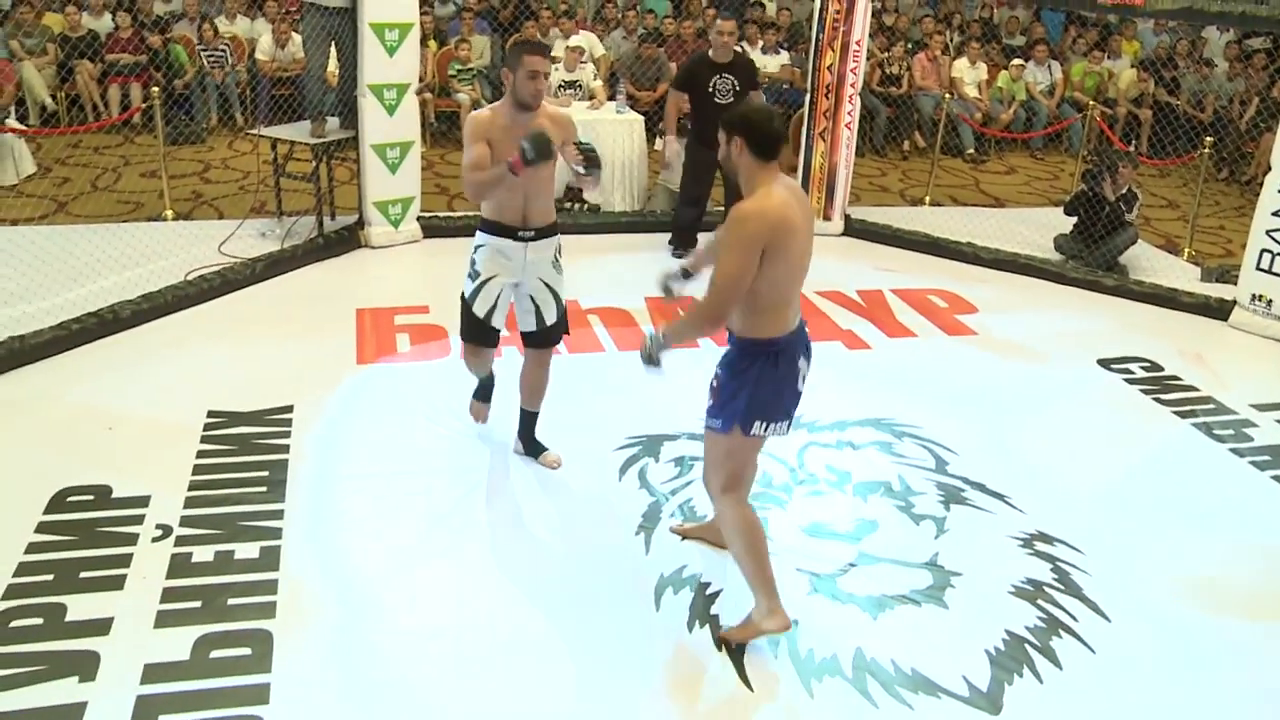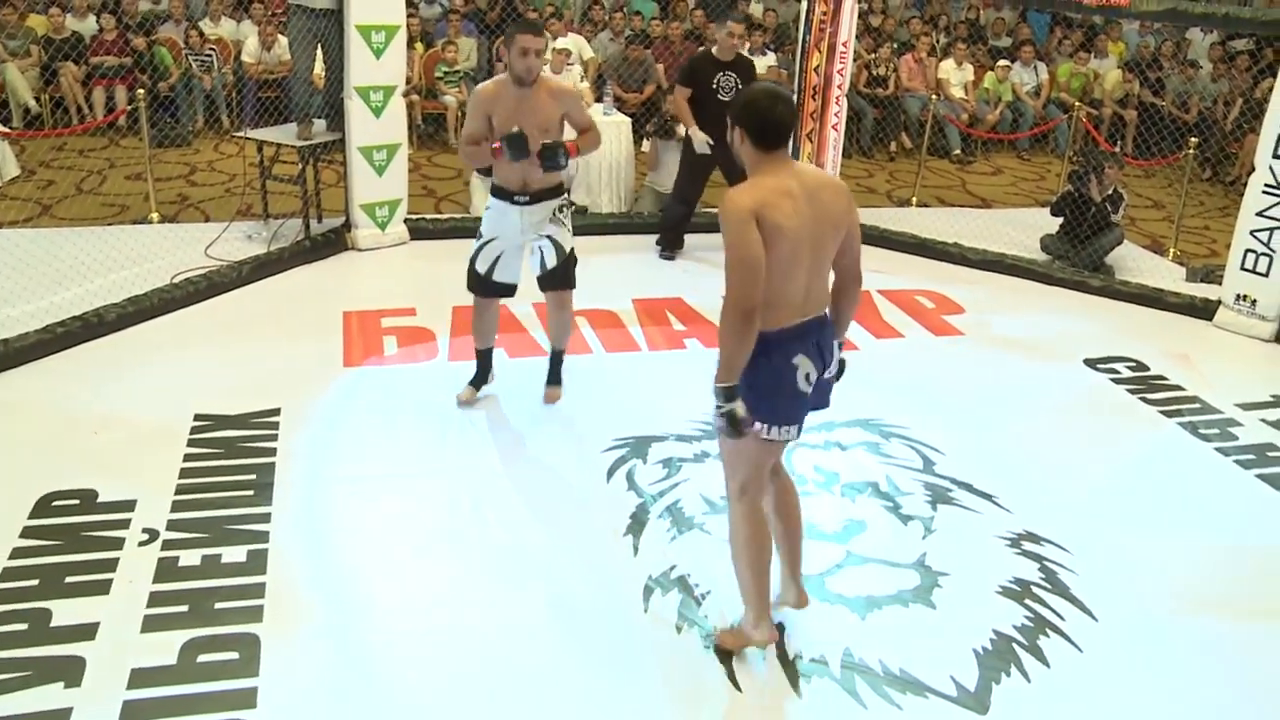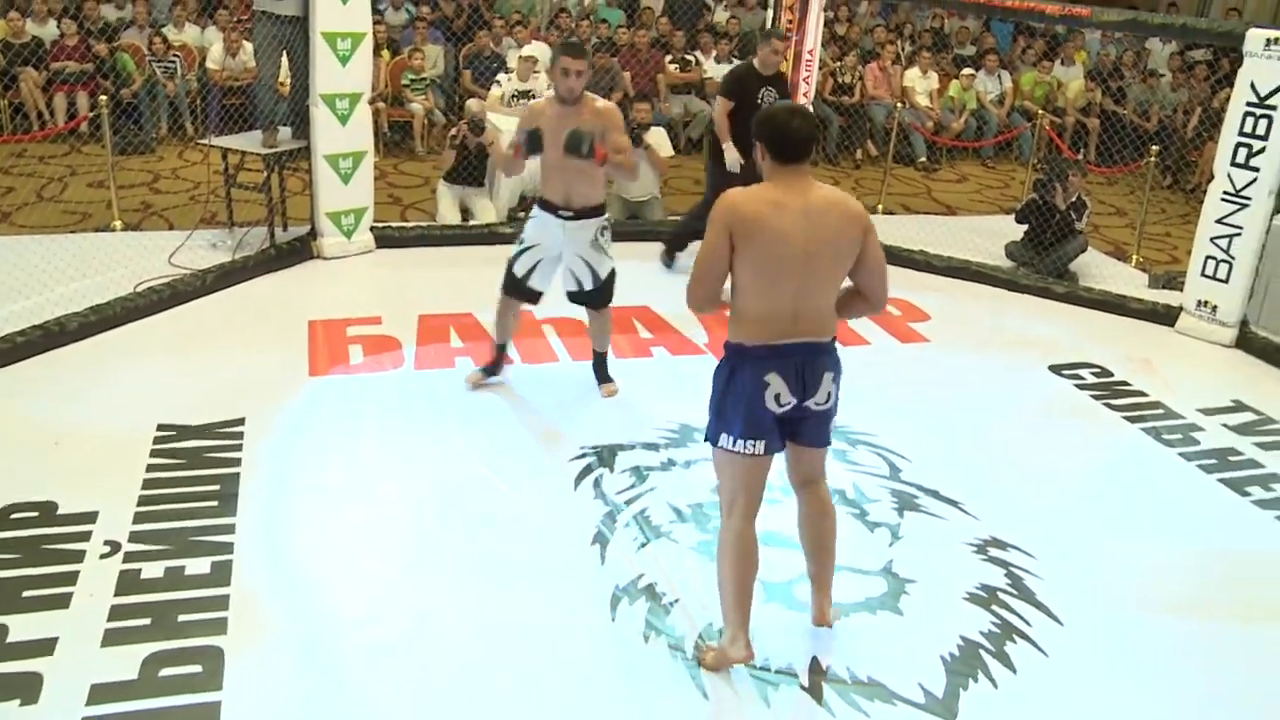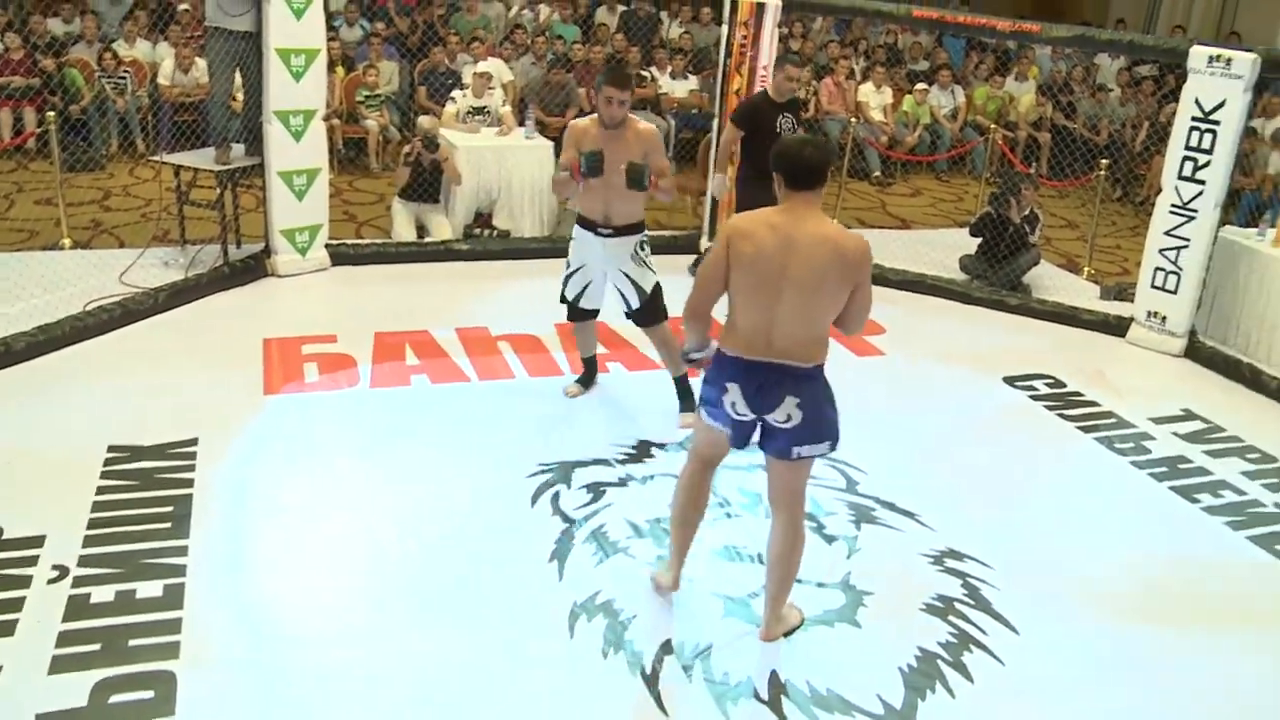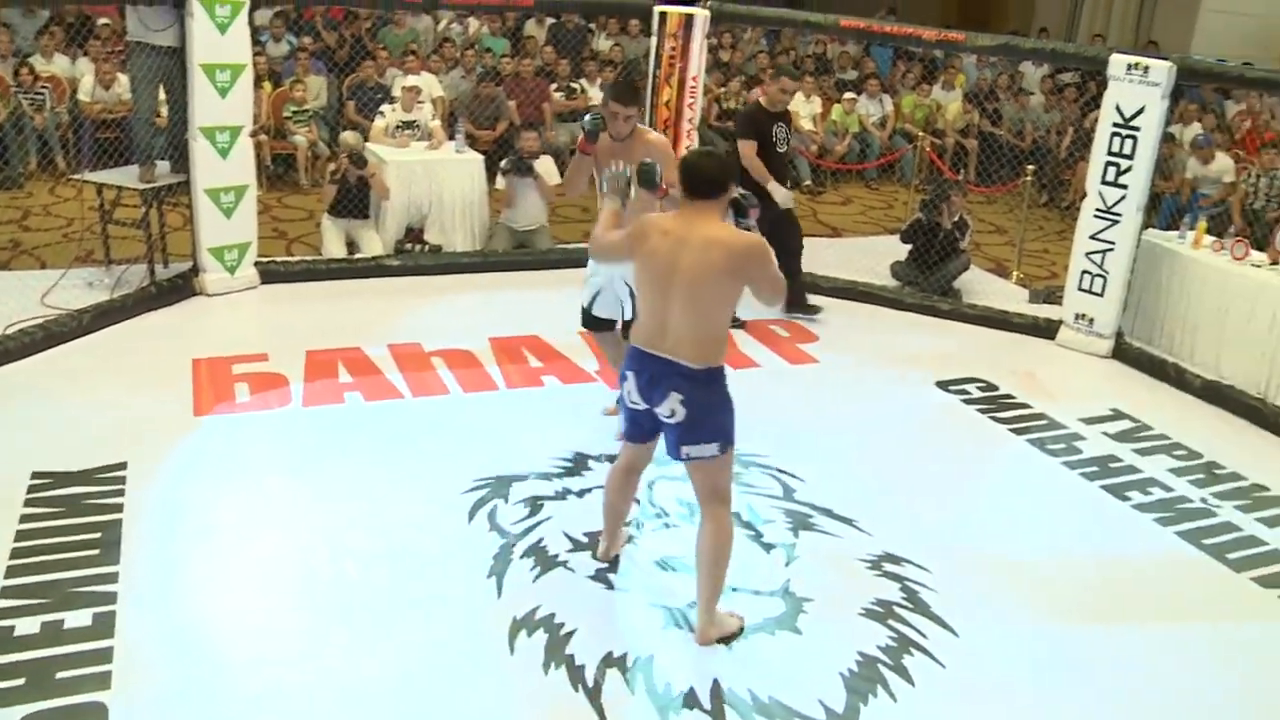
dt=0.4s
person 1, frame 1
left shoulder: (753, 214)
right shoulder: (790, 191)
left elbow: (713, 312)
left wrist: (661, 340)
right wrist: (687, 267)
left hip: (762, 358)
right hip: (789, 343)
left knee: (725, 484)
right knee: (720, 447)
left ankle: (770, 612)
right ankle: (720, 525)
person 1, frame 2
left shoulder: (743, 201)
right shoulder: (832, 187)
left elbow: (742, 305)
right elbow: (850, 277)
left wrist: (727, 386)
left hip: (769, 353)
right hip: (815, 344)
left knee: (744, 492)
right knee: (769, 468)
left ankle: (754, 623)
right ankle: (792, 585)
person 1, frame 3
left shoulder: (736, 207)
right shoulder: (851, 212)
left elbow: (700, 299)
right elbow: (876, 299)
left wrist: (740, 270)
left hip: (752, 368)
right hip: (818, 365)
left knee: (738, 510)
right knee: (810, 483)
left ankle: (736, 641)
right ankle: (822, 600)
person 1, frame 4
left shoulder: (739, 229)
right shoulder: (853, 248)
left elbow: (696, 310)
right elbow: (853, 325)
left wrist: (694, 349)
left hip: (733, 374)
right hip: (798, 387)
left knee: (703, 456)
right knee: (788, 505)
left ankle: (672, 566)
right ankle: (775, 616)
person 1, frame 5
left shoulder: (649, 229)
right shoulder: (746, 246)
left elbow: (601, 244)
right elbow: (776, 297)
left wrist: (614, 194)
left hip: (640, 367)
right hip: (697, 383)
left knee: (629, 461)
right knee: (716, 500)
left ankle: (609, 541)
right ankle: (708, 617)
person 2, frame 1
left shoulder: (559, 120)
right shoulder: (482, 122)
left elbow: (584, 176)
right elbow: (475, 190)
left wrist: (587, 166)
right wrist: (516, 162)
left hip: (543, 243)
right hip: (496, 243)
left knee: (541, 349)
right knee: (477, 347)
left ankle: (527, 437)
right ankle: (485, 383)
person 2, frame 2
left shoulder: (562, 93)
right shoulder: (486, 95)
left elbow: (592, 135)
right elbow: (468, 154)
left wrist: (567, 151)
right wrist: (500, 149)
left hip: (548, 204)
right hip: (503, 205)
left knee: (559, 295)
right knee: (485, 295)
left ankle: (556, 366)
right ankle: (482, 373)
person 2, frame 3
left shoulder: (606, 112)
right shoulder: (535, 111)
left elbow: (631, 170)
right elbow: (508, 167)
left wrist: (597, 154)
right wrist: (519, 151)
left hip: (588, 222)
right hip: (545, 217)
left knee: (598, 306)
right knee: (512, 293)
left ankle: (601, 367)
right ankle: (496, 360)
person 2, frame 4
left shoulder: (647, 134)
right shoulder: (578, 130)
left elbow: (670, 189)
right elbow: (559, 189)
left wrist: (651, 182)
right wrist: (578, 171)
left hip: (629, 239)
right hip: (587, 235)
left knee: (653, 321)
right knee: (580, 315)
left ankle: (685, 393)
right ankle: (589, 372)
person 2, frame 5
left shoulder: (656, 145)
right shoulder: (595, 134)
right elbow: (572, 190)
left wrist: (659, 189)
right wrist: (586, 144)
right knee: (598, 327)
person 3, frame 1
left shoulder: (746, 65)
right shoulder: (693, 65)
left elbow: (756, 100)
right elbow: (674, 101)
right wrist: (670, 137)
right hip: (702, 143)
left knee: (740, 197)
right knee: (692, 194)
right ankle: (682, 241)
person 3, frame 2
left shoulder: (747, 65)
right shoulder: (698, 63)
right elbow: (679, 99)
right wrist: (694, 130)
right hip: (702, 141)
right knee: (685, 193)
right ankle: (669, 242)
person 3, frame 3
left shoulder: (781, 80)
right shoulder: (738, 75)
right elbow: (720, 111)
right wrist: (728, 146)
right hip: (729, 153)
right knee: (714, 206)
right ankle: (673, 244)
person 3, frame 4
left shoulder: (794, 104)
right shoulder: (753, 104)
left elbow: (797, 136)
right elbow: (728, 137)
right wrist: (720, 174)
left hip: (771, 180)
right hip: (753, 181)
left ankle: (703, 264)
person 3, frame 5
left shoulder: (785, 114)
right shoulder: (750, 116)
right elbow: (747, 156)
left wrist: (780, 187)
right wrist: (772, 186)
left hip: (777, 195)
right hip: (751, 197)
left knee: (792, 244)
left ankle: (796, 300)
